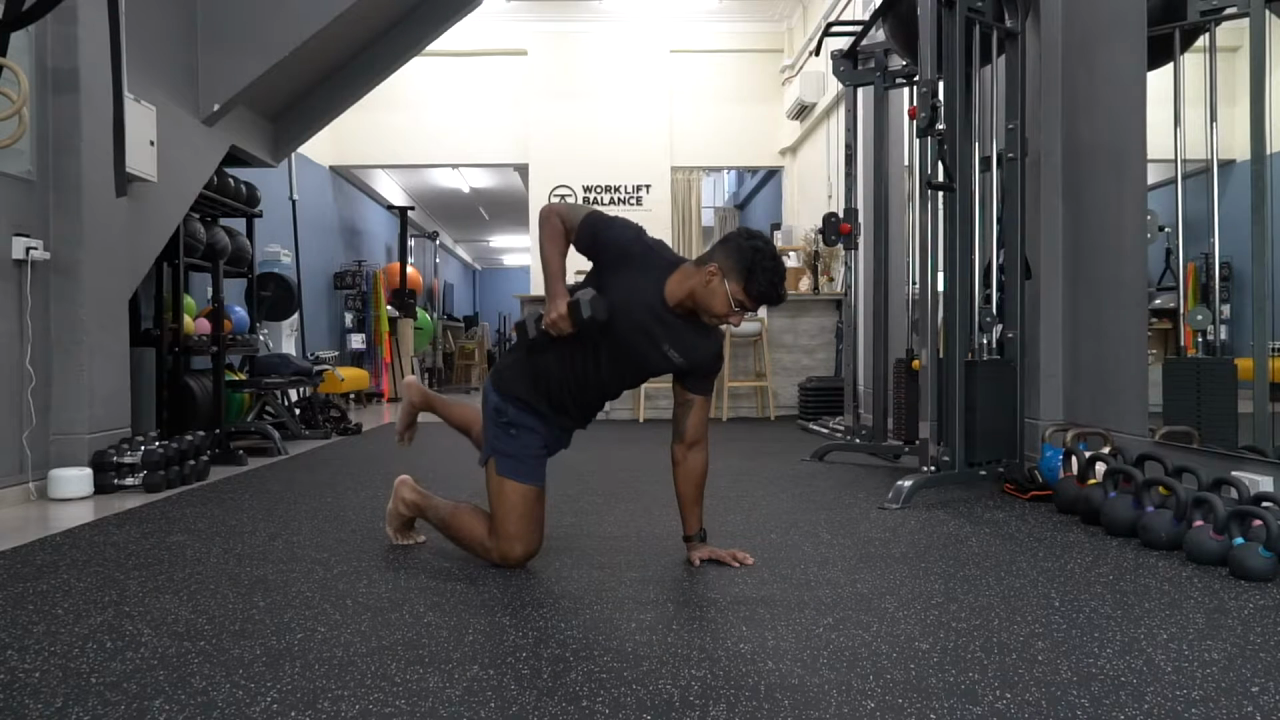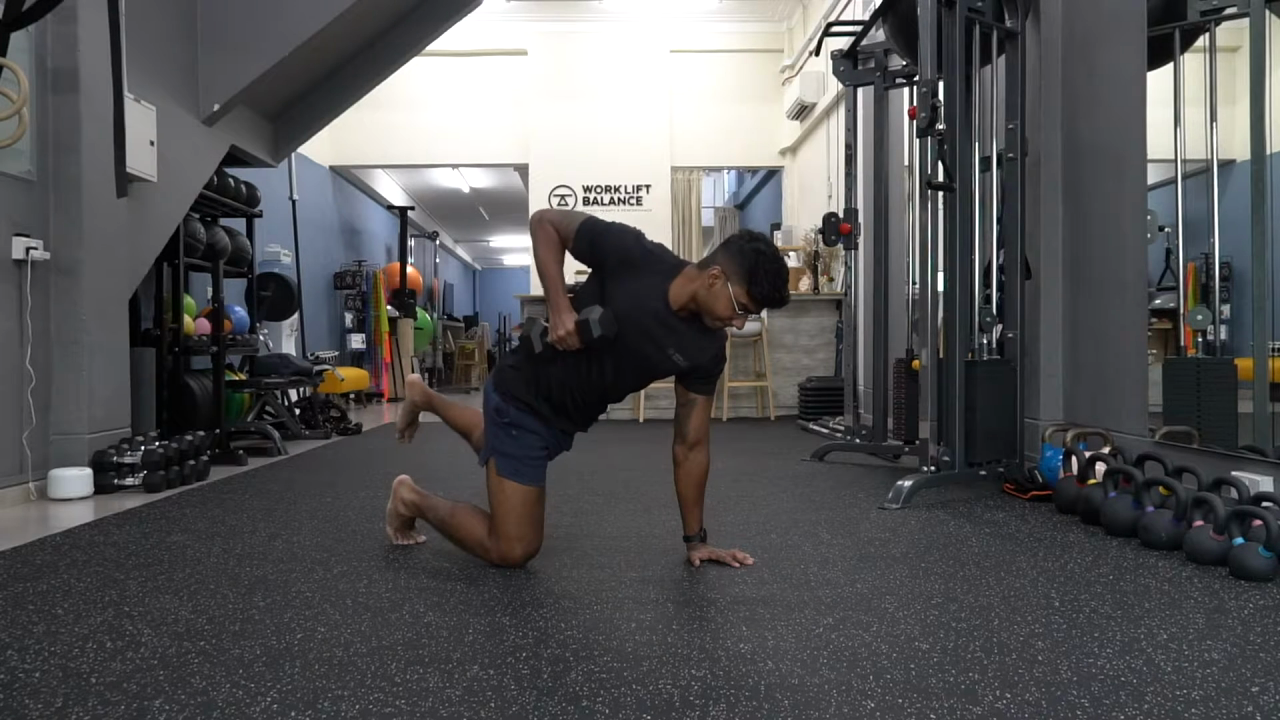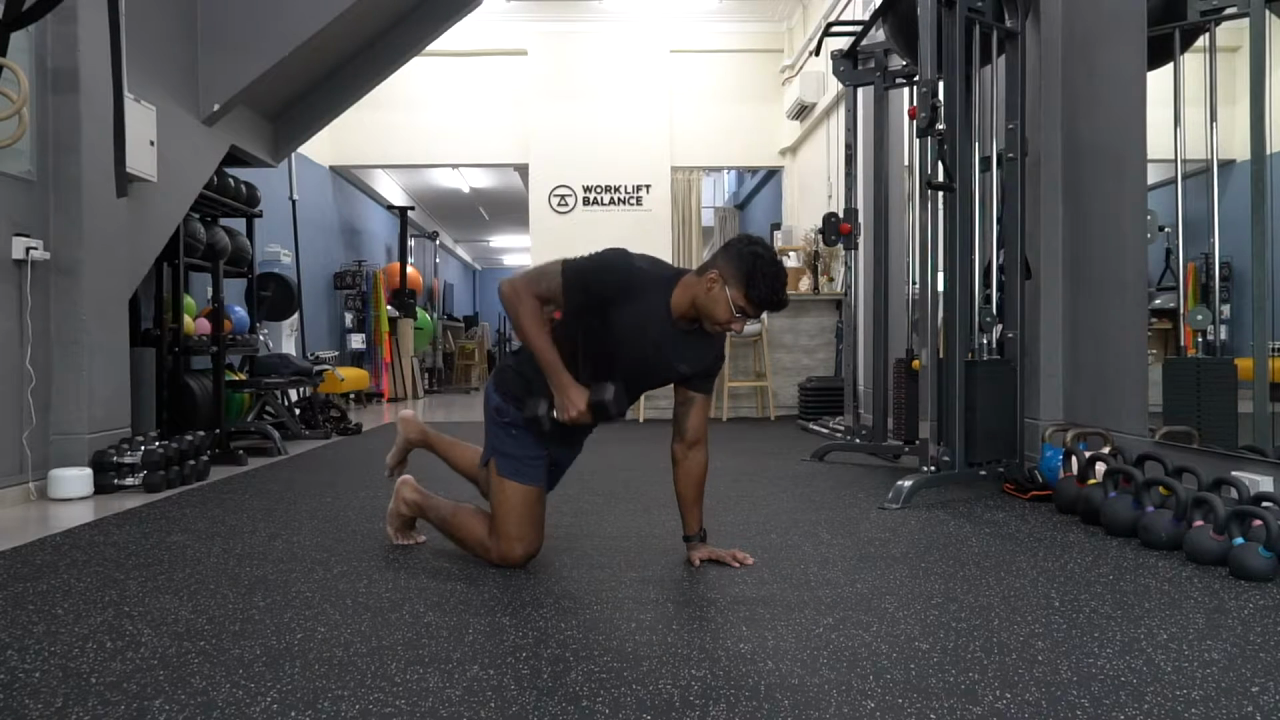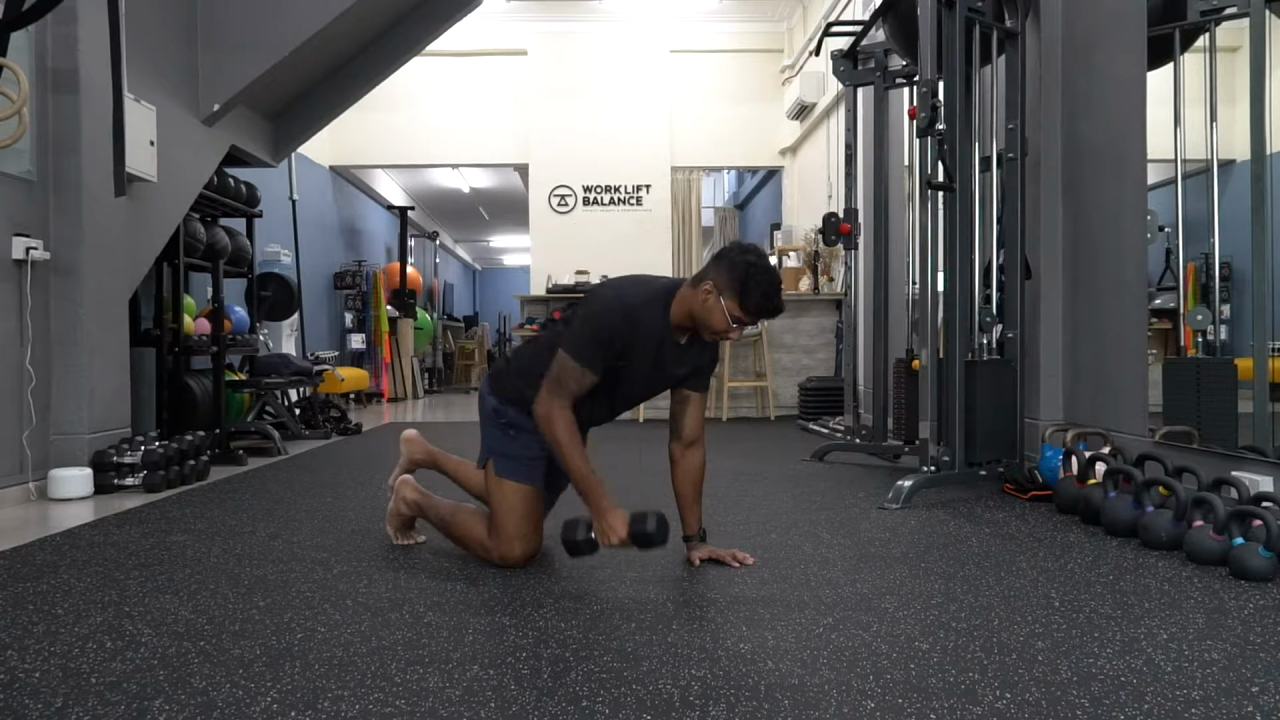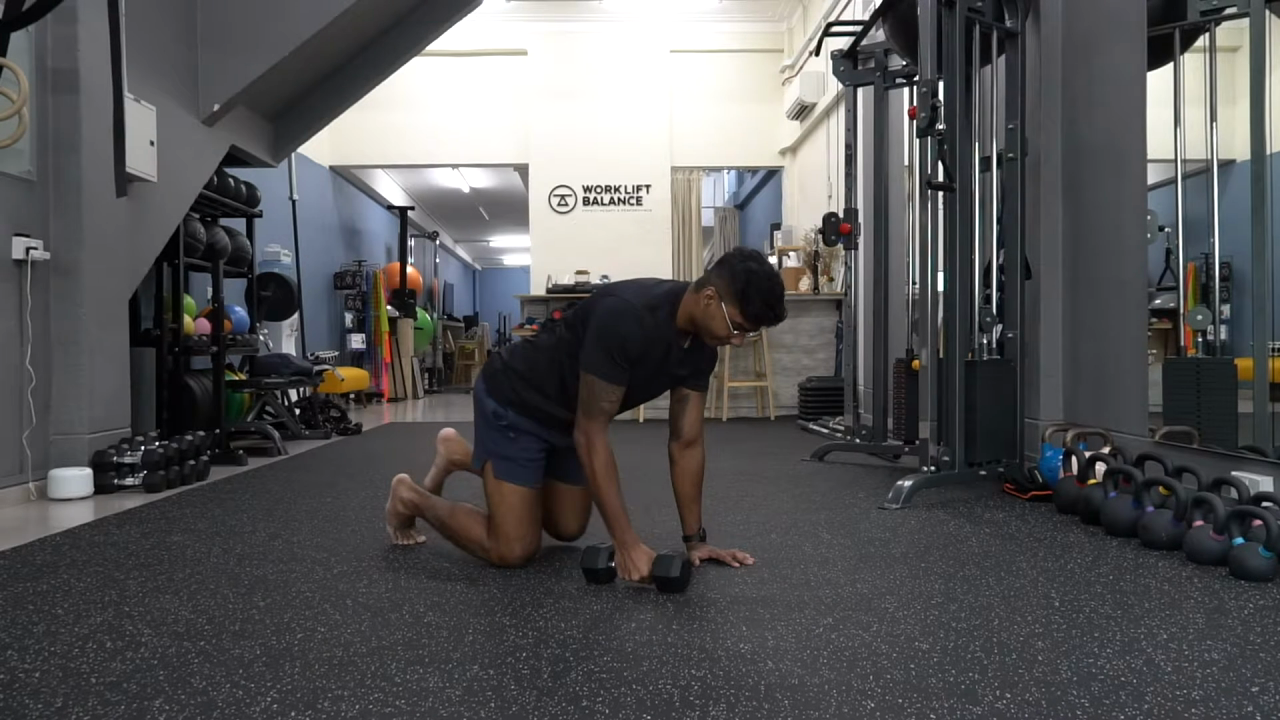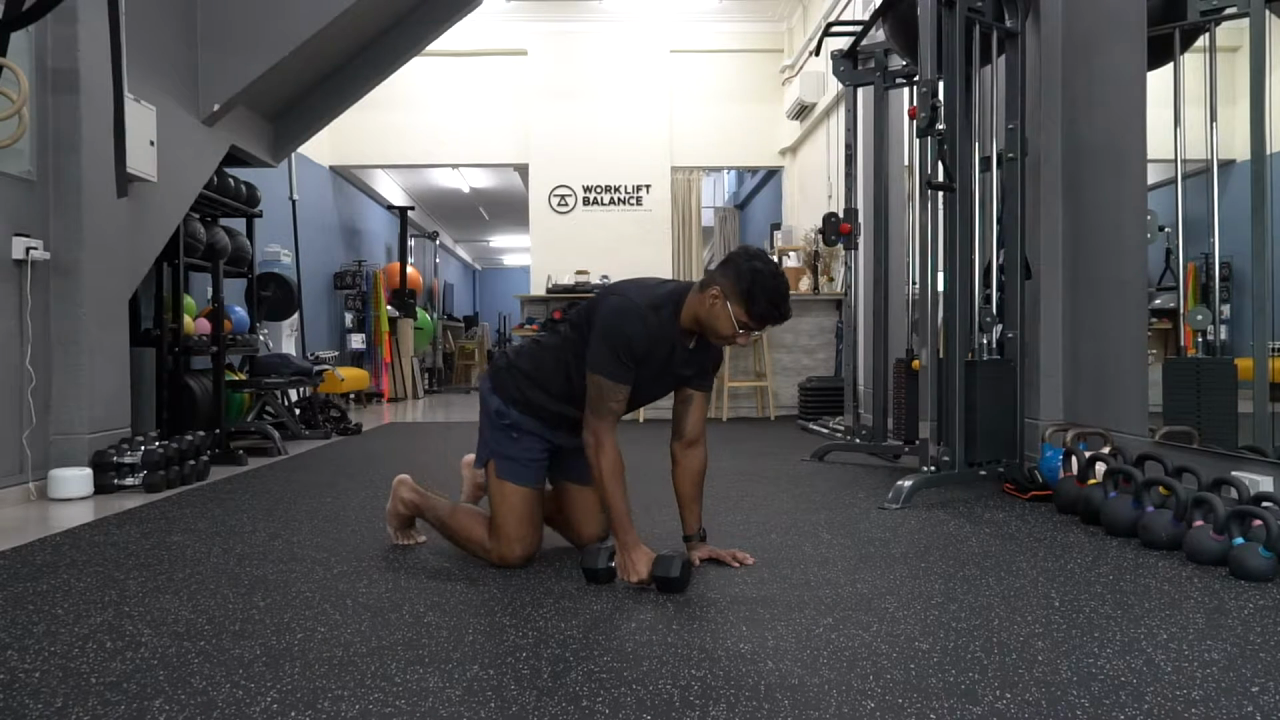
dt=0.4s
person 1, frame 1
left shoulder: (703, 348)
right shoulder: (631, 251)
left elbow: (689, 444)
right elbow: (553, 215)
left wrist: (695, 539)
right wrist: (556, 295)
left hip: (569, 413)
right hip: (521, 393)
left knee: (501, 445)
right knee: (513, 549)
left ankle: (422, 398)
right ankle: (414, 499)
person 1, frame 2
left shoulder: (707, 348)
right shoulder: (631, 256)
left elbow: (690, 444)
right elbow: (544, 223)
left wrist: (695, 540)
right wrist: (560, 308)
left hip: (571, 415)
right hip: (523, 396)
left knee: (504, 457)
right knee: (512, 550)
left ankle: (424, 397)
right ankle: (412, 498)
person 1, frame 3
left shoulder: (707, 349)
right shoulder: (626, 276)
left elbow: (689, 444)
right elbow: (515, 290)
left wrist: (695, 540)
right wrist: (562, 384)
left hip: (574, 417)
right hip: (523, 399)
left knee: (508, 492)
right knee: (514, 549)
left ankle: (419, 433)
right ankle: (414, 499)
person 1, frame 4
left shoulder: (702, 348)
right shoulder: (621, 308)
left elbow: (687, 443)
right elbow: (550, 406)
left wrist: (695, 538)
right wrist: (603, 509)
left hip: (565, 420)
right hip: (518, 403)
left knee: (523, 513)
right knee: (514, 549)
left ankle: (423, 453)
right ankle: (414, 498)
person 1, frame 5
left shoulder: (701, 347)
right shoulder: (627, 316)
left elbow: (686, 443)
right elbow: (591, 434)
left wrist: (695, 539)
right wrist: (627, 543)
left hip: (563, 414)
right hip: (513, 402)
left knee: (568, 527)
right knee: (513, 550)
left ankle: (461, 454)
right ankle: (410, 498)
person 1, frame 6
left shoulder: (706, 347)
right shoulder: (631, 314)
left elbow: (688, 442)
right elbow: (600, 434)
left wrist: (695, 539)
right wrist: (629, 544)
left hip: (572, 415)
right hip: (518, 402)
left knee: (590, 535)
right knee: (512, 551)
left ankle: (485, 478)
right ankle: (411, 498)
